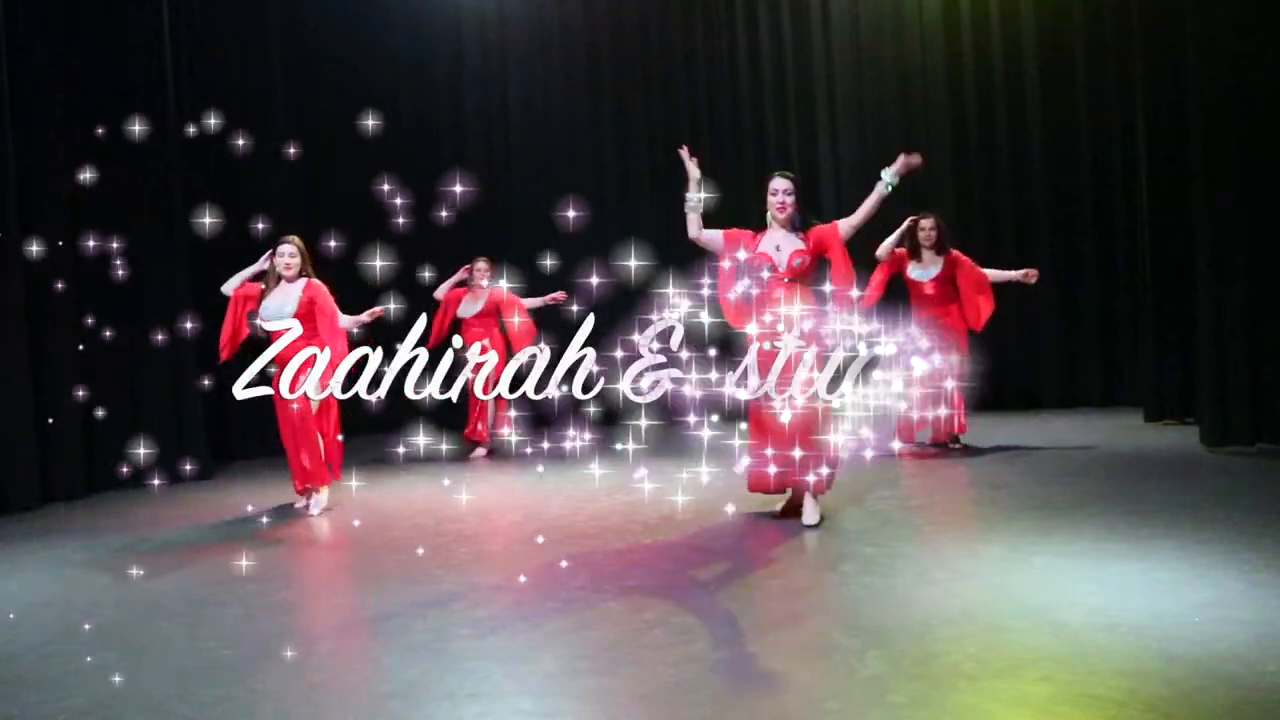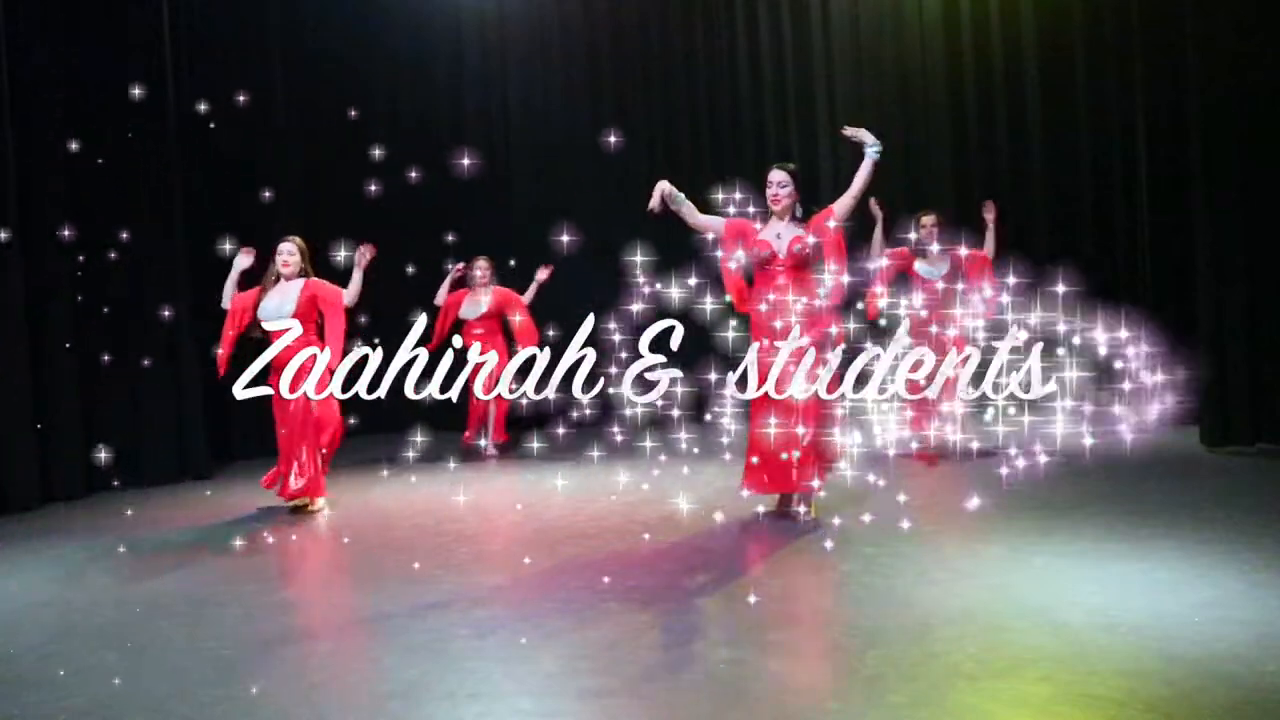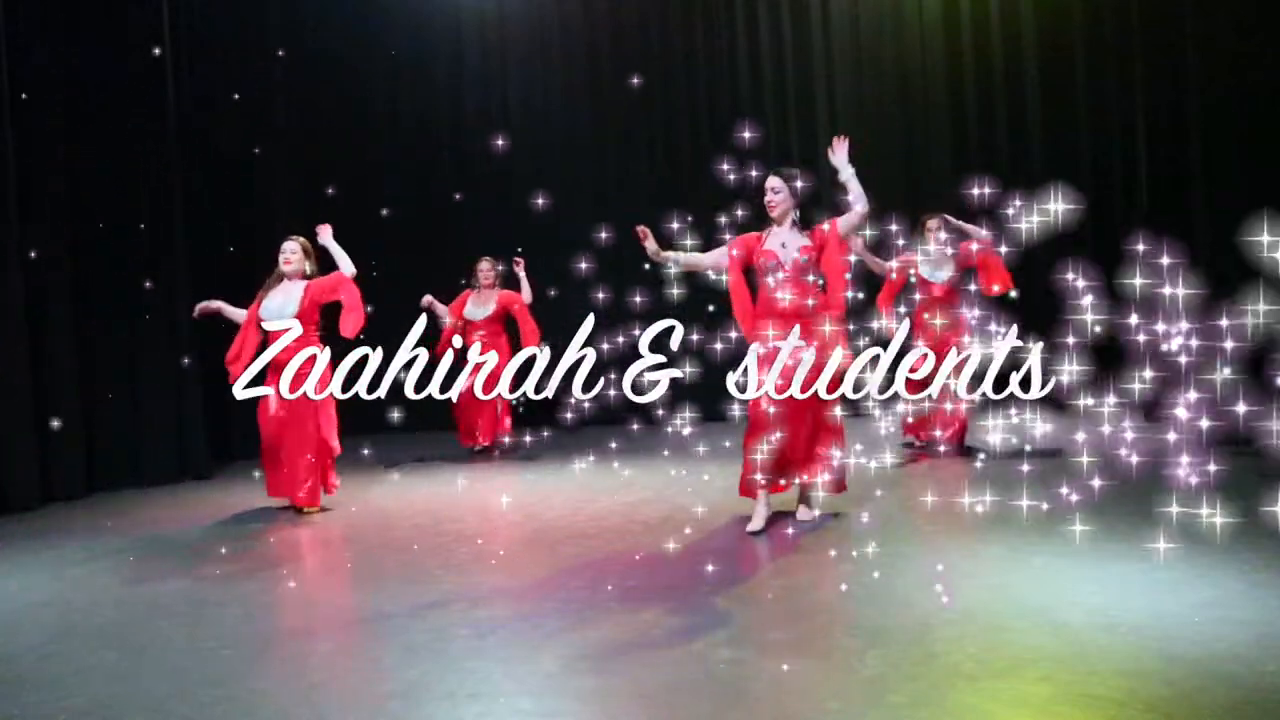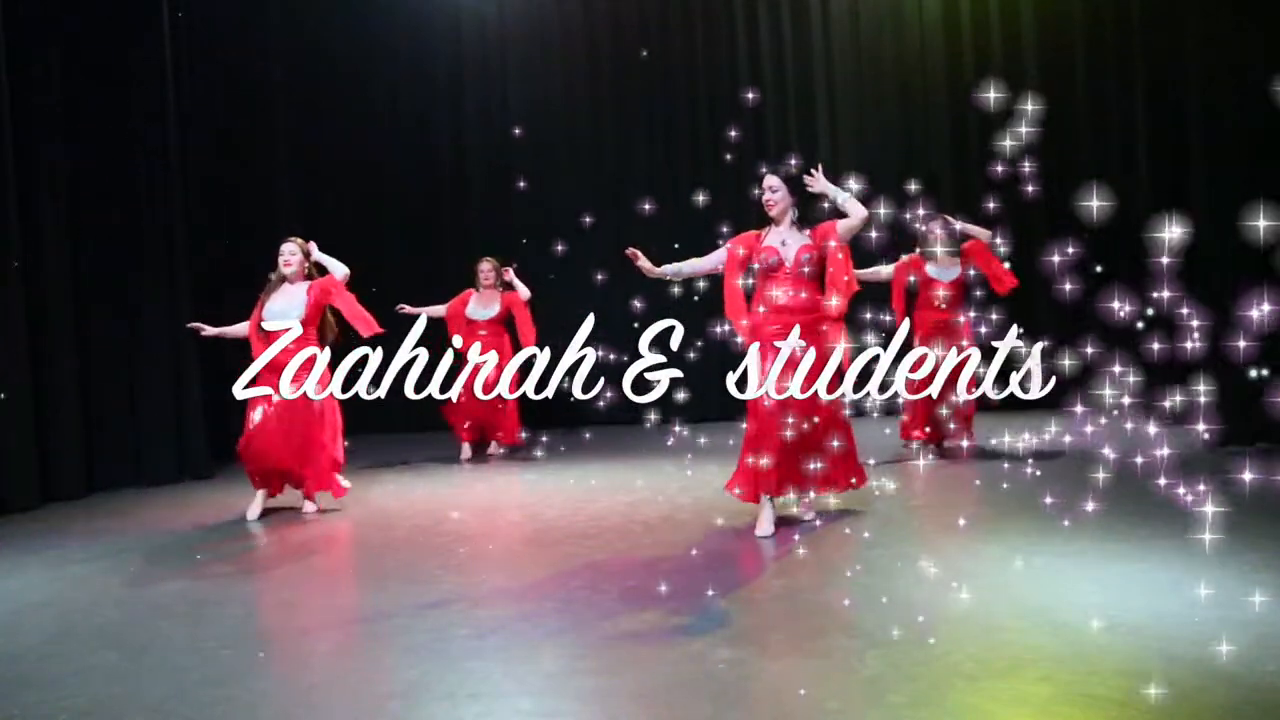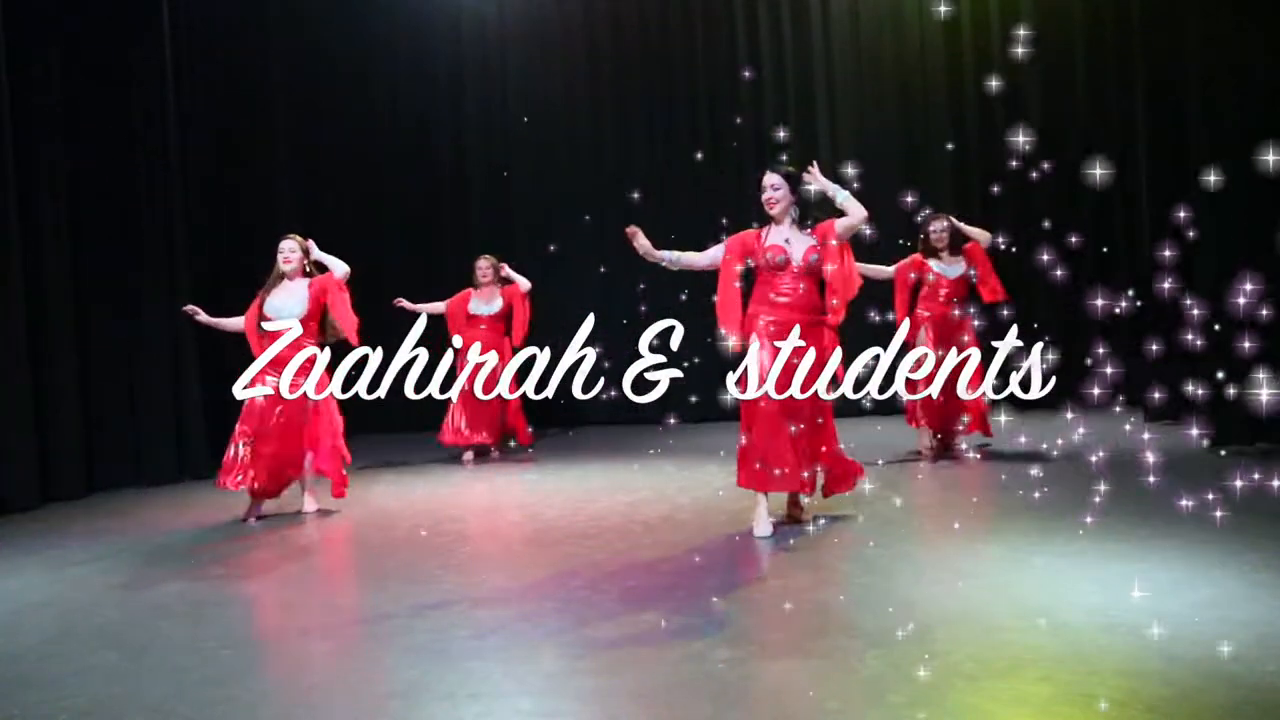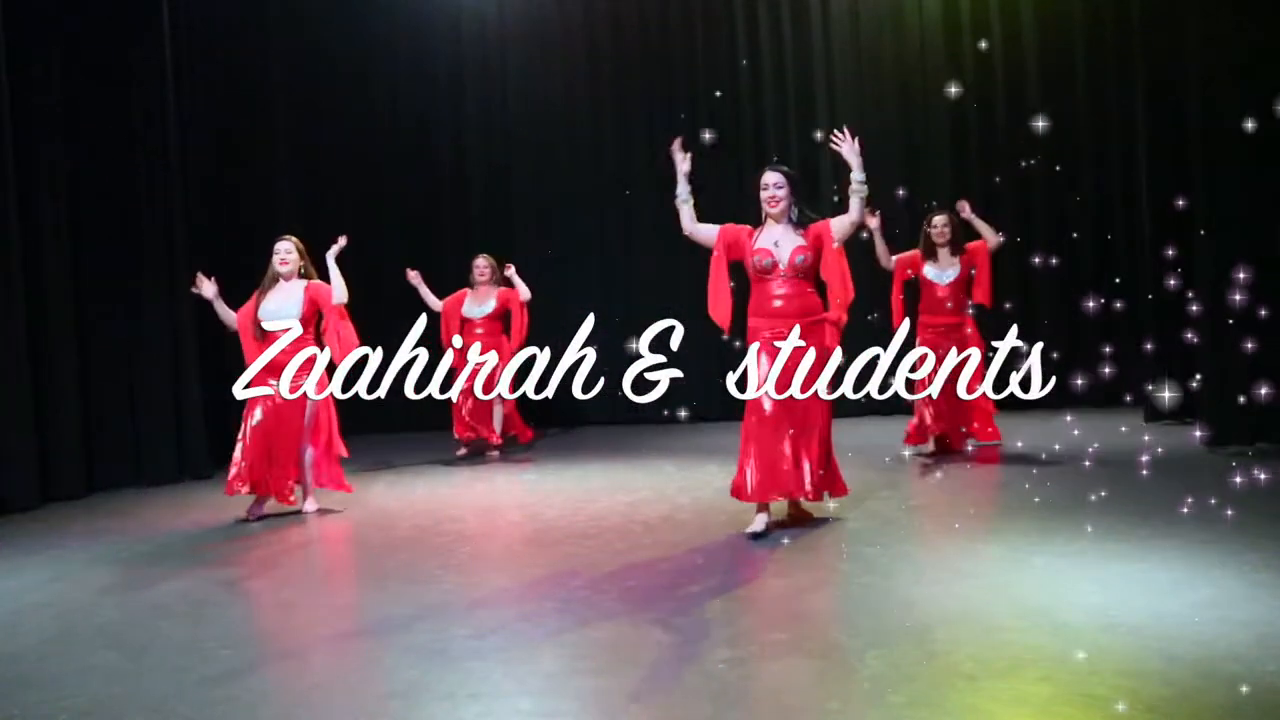
dt=0.2s
person 1, frame 1
left shoulder: (813, 238)
right shoulder: (746, 241)
left elbow: (854, 221)
right elbow: (695, 233)
left wrist: (889, 178)
right wrist: (695, 186)
left hip: (805, 333)
right hip: (766, 337)
left knee: (804, 411)
right knee: (772, 415)
left ankle: (809, 492)
right ankle: (791, 489)
person 1, frame 2
left shoulder: (815, 228)
right shoulder: (748, 231)
left elbow: (854, 193)
right elbow: (696, 219)
left wrist: (871, 149)
right wrist: (668, 190)
left hip: (808, 327)
right hip: (768, 329)
left knee: (805, 409)
right knee: (770, 408)
left ankle: (803, 491)
right ankle: (781, 489)
person 1, frame 3
left shoulder: (819, 236)
right shoulder: (753, 243)
left elbow: (860, 212)
right elbow: (705, 260)
left wrist: (844, 169)
right wrist: (661, 254)
left hip: (812, 335)
right hip: (770, 336)
left knee: (813, 415)
right knee: (767, 414)
left ankle: (807, 495)
right ankle: (763, 503)
person 1, frame 4
left shoulder: (819, 236)
right shoulder: (751, 241)
left elbow: (860, 216)
right elbow: (705, 263)
left wrist: (829, 190)
right wrist: (656, 270)
left hip: (813, 335)
right hip: (769, 336)
left knee: (814, 417)
right knee: (768, 416)
left ankle: (806, 495)
right ankle: (765, 505)
person 1, frame 5
left shoulder: (820, 235)
right shoulder: (751, 239)
left elbow: (860, 216)
right elbow: (701, 259)
left wrist: (826, 186)
right wrist: (655, 254)
left hip: (809, 336)
right hip: (766, 334)
left knee: (806, 416)
right knee: (765, 413)
left ankle: (796, 498)
right ankle: (762, 505)
person 1, frame 6
left shoulder: (815, 234)
right shoulder: (743, 237)
left elbow: (856, 215)
right elbow: (691, 227)
left wrist: (855, 164)
right wrist: (682, 178)
left hip: (810, 335)
right hip: (767, 337)
left knee: (807, 416)
right knee: (765, 414)
left ankle: (797, 500)
right ankle: (762, 506)
person 2, frame 1
left shoulder: (313, 287)
right shoulder: (266, 291)
left elbow: (336, 321)
right elbow: (227, 290)
left wrist: (361, 319)
right wrist: (256, 268)
left hip: (312, 365)
right hip: (284, 369)
left knee: (305, 423)
right knee: (292, 430)
left ankle: (320, 485)
right ankle: (306, 488)
person 2, frame 2
left shoulder: (312, 286)
right shoulder: (265, 292)
left elbow: (347, 299)
right elbow: (229, 305)
left wrist: (359, 269)
right wrist: (236, 270)
left hip: (309, 366)
right hip: (280, 371)
left knee: (306, 427)
right knee: (289, 432)
left ankle: (315, 491)
right ankle: (299, 489)
person 2, frame 3
left shoulder: (314, 287)
right shoulder: (269, 291)
left elbow: (349, 274)
right elbow: (249, 319)
left wrist: (330, 244)
right wrist: (218, 306)
left hip: (308, 369)
right hip: (278, 372)
left knee: (306, 432)
right knee: (273, 430)
left ankle: (309, 494)
right ankle: (288, 487)
person 2, frame 4
left shoulder: (316, 289)
right shoulder: (270, 294)
left elbow: (343, 274)
right elbow: (252, 327)
left wrist: (318, 255)
right wrist: (217, 331)
left hip: (308, 372)
right hip: (274, 374)
left knee: (309, 435)
right knee: (259, 434)
left ankle: (310, 494)
right ankle: (264, 487)
person 2, frame 5
left shoulder: (316, 286)
right shoulder: (269, 291)
left elbow: (343, 272)
right elbow: (247, 323)
left wrist: (317, 255)
right wrist: (209, 320)
left hip: (305, 370)
right hip: (271, 371)
left knee: (304, 434)
right knee: (254, 430)
left ankle: (308, 495)
right ankle: (257, 495)
person 2, frame 6
left shoulder: (312, 289)
right shoulder: (264, 293)
left elbow: (339, 300)
right elbow: (238, 323)
left wrist: (331, 260)
right wrist: (215, 299)
left hip: (305, 372)
right hip: (269, 374)
left knee: (304, 434)
right knee: (258, 431)
left ankle: (309, 495)
right ankle: (261, 494)
person 3, frame 1
left shoulder: (951, 257)
right shoulder: (904, 257)
left elbow: (982, 275)
right elbow: (880, 255)
left wrist: (1016, 275)
right wrist: (901, 230)
left hip: (949, 324)
right hip: (922, 325)
left knee: (948, 375)
right knee: (925, 378)
left ankle: (950, 432)
right ankle: (931, 432)
person 3, frame 2
left shoulder: (954, 255)
right shoulder: (907, 256)
left elbow: (985, 259)
right elbow: (877, 257)
left wrist: (990, 225)
right wrist: (879, 223)
left hip: (948, 324)
right hip: (920, 324)
left knee: (947, 377)
right knee: (920, 379)
left ankle: (946, 433)
right ankle: (922, 432)
person 3, frame 3
left shoulder: (959, 255)
right shoulder: (914, 260)
left elbow: (987, 242)
right elbow: (883, 269)
left wrist: (956, 224)
right wrist: (862, 252)
left hip: (953, 327)
right hip: (925, 326)
left knee: (953, 380)
right knee: (920, 376)
left ankle: (952, 435)
right ankle: (917, 432)
person 3, frame 4
left shoulder: (963, 254)
right shoulder: (917, 260)
left elbow: (987, 237)
right elbow: (885, 272)
left wrist: (956, 224)
right wrist: (852, 274)
left hip: (956, 327)
right hip: (926, 327)
left knee: (956, 380)
right knee: (925, 378)
left ankle: (951, 434)
right ankle: (920, 433)
person 3, frame 5
left shoulder: (965, 254)
right shoulder: (921, 259)
left elbow: (986, 239)
right elbow: (888, 271)
left wrist: (958, 225)
right wrist: (853, 266)
left hip: (958, 324)
right hip: (928, 322)
left knee: (959, 379)
right knee: (928, 374)
left ankle: (950, 435)
right ankle: (927, 432)
person 3, frame 6
left shoulder: (966, 253)
right shoulder: (919, 257)
left elbow: (994, 242)
right elbow: (888, 262)
left wrist: (971, 217)
right wrist: (876, 232)
left hip: (961, 328)
right hip: (930, 329)
left knee: (965, 383)
right knee: (929, 381)
left ankle: (956, 437)
right ankle: (928, 436)
person 4, frame 1
left shoulder: (497, 293)
right shoulder: (462, 294)
left elbow: (521, 304)
right elbow: (438, 295)
left wrist: (545, 299)
right wrist: (457, 277)
left hip: (491, 347)
right hip: (471, 350)
left knee: (486, 391)
right knee: (477, 393)
left ankle: (483, 441)
right ankle: (481, 437)
person 4, frame 2
left shoulder: (499, 293)
right shoulder: (463, 295)
left elbow: (522, 301)
right elbow: (439, 301)
left wrist: (536, 282)
right wrist: (450, 277)
left hip: (492, 349)
left knee: (489, 392)
right knee: (478, 394)
left ankle: (491, 442)
right ankle: (480, 439)
person 4, frame 3
left shoulder: (503, 296)
right shoulder: (467, 296)
left elbow: (525, 300)
right elbow: (447, 314)
left wrist: (521, 274)
right wrist: (431, 302)
left hip: (495, 351)
left knee: (494, 394)
right knee: (469, 395)
left ankle: (493, 440)
right ankle: (479, 438)
person 4, frame 4
left shoulder: (505, 297)
right shoulder: (468, 296)
left elbow: (526, 296)
right elbow: (445, 310)
left wrist: (512, 279)
right wrist: (416, 310)
left hip: (497, 352)
left knee: (496, 396)
right knee: (467, 397)
left ankle: (497, 440)
right ankle: (466, 442)
person 4, frame 5
left shoulder: (506, 293)
right shoulder: (468, 295)
left elbow: (526, 286)
right elbow: (443, 307)
left wrist: (509, 273)
right wrist: (413, 306)
left hip: (496, 352)
right hip: (471, 352)
left knee: (494, 398)
right knee: (467, 396)
left ankle: (494, 442)
right ankle: (468, 445)
person 4, frame 6
left shoulder: (502, 293)
right shoulder: (465, 295)
left elbow: (525, 297)
right elbow: (439, 306)
left wrist: (513, 276)
right wrist: (419, 284)
left hip: (495, 352)
right hip: (471, 353)
left knee: (495, 395)
right knee: (466, 396)
left ankle: (495, 443)
right ankle: (467, 440)
